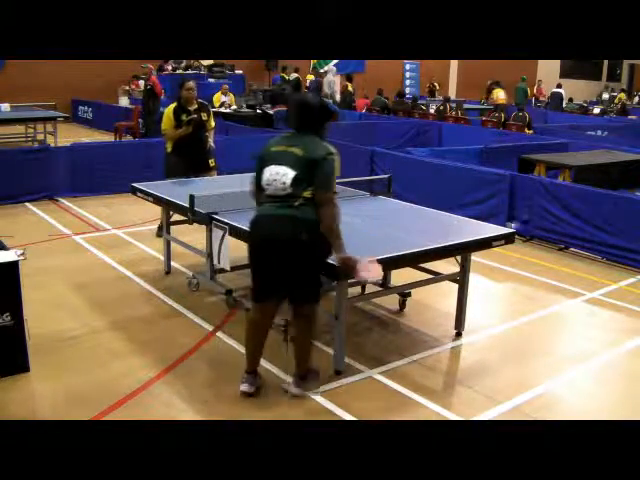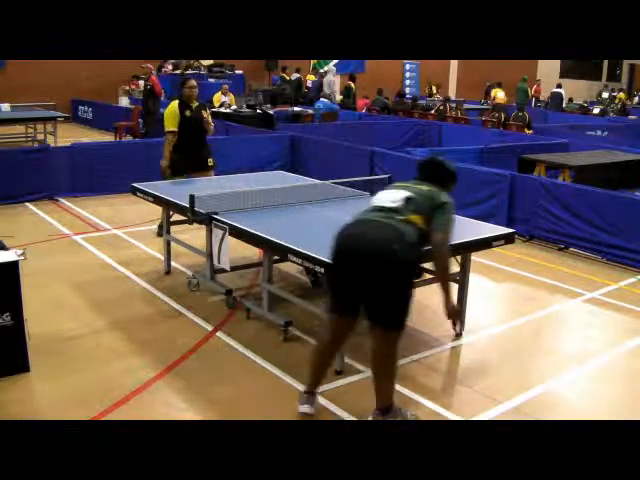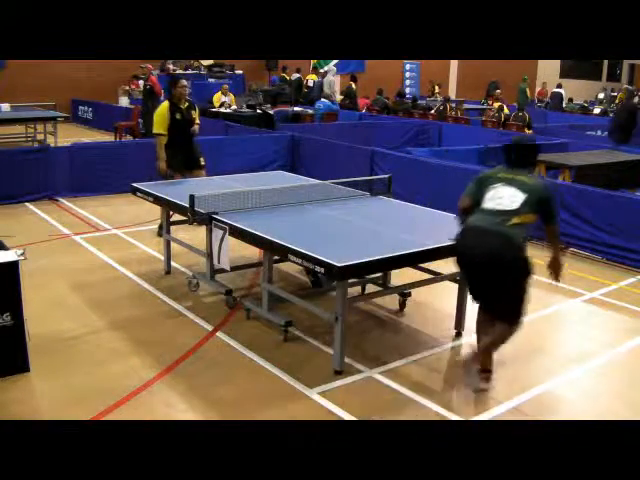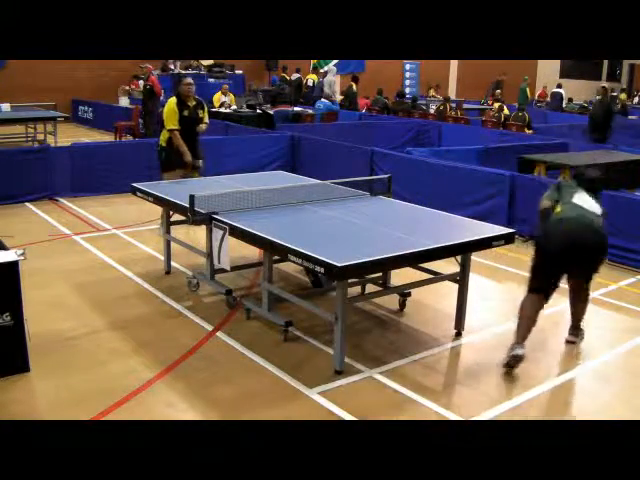
dt=0.5s
person 1, frame 1
left shoulder: (272, 146)
right shoulder: (324, 152)
right elbow: (326, 204)
right wrist: (340, 250)
left hip: (263, 228)
right hip: (300, 234)
left knee: (263, 306)
right knee: (304, 307)
left ankle: (250, 375)
right ankle: (301, 376)
person 1, frame 2
left shoulder: (393, 187)
right shoulder: (442, 200)
right elbow: (440, 247)
right wrist: (447, 297)
left hip: (350, 237)
right hip: (390, 249)
left knee: (339, 325)
right knee: (386, 333)
left ankle: (309, 395)
right ankle: (385, 411)
person 1, frame 3
left shoulder: (487, 175)
right shoulder: (543, 189)
left elbow: (463, 206)
right elbow: (552, 230)
right wrist: (556, 257)
left hip: (469, 242)
right hip: (504, 249)
left knee: (487, 307)
right knee: (507, 320)
left ankle: (483, 371)
right ankle: (474, 360)
person 1, frame 4
left shoulder: (562, 185)
right shoulder: (597, 205)
left elbow: (544, 208)
left wrist: (546, 239)
left hip: (559, 231)
right hip: (593, 238)
left knee: (536, 293)
right knee: (580, 284)
left ankle: (518, 345)
right ankle: (575, 330)
person 2, frame 1
left shoulder: (204, 107)
right shoulder: (172, 110)
left elbow: (210, 127)
right elbow: (167, 136)
left wrist: (210, 140)
right wrist: (183, 131)
left hip: (202, 153)
right hip: (178, 156)
right ankle: (163, 224)
person 2, frame 2
left shoulder: (202, 107)
right shoulder: (175, 107)
left elbow: (209, 130)
right elbow: (170, 134)
left wrist: (209, 126)
right wrist: (165, 158)
left hip: (201, 151)
right hip: (179, 153)
right ankle: (163, 223)
person 2, frame 3
left shoulder: (192, 104)
right shoulder: (165, 108)
right elbow: (159, 135)
left wrist: (196, 127)
right wrist: (161, 159)
left hip: (190, 149)
right hip: (171, 152)
right ankle: (164, 224)
person 2, frame 4
left shoulder: (200, 103)
right shoulder: (173, 104)
left elbow: (205, 121)
right elbow: (172, 131)
left wrist: (203, 126)
right wrist: (185, 153)
left hip: (192, 147)
right hip: (172, 148)
